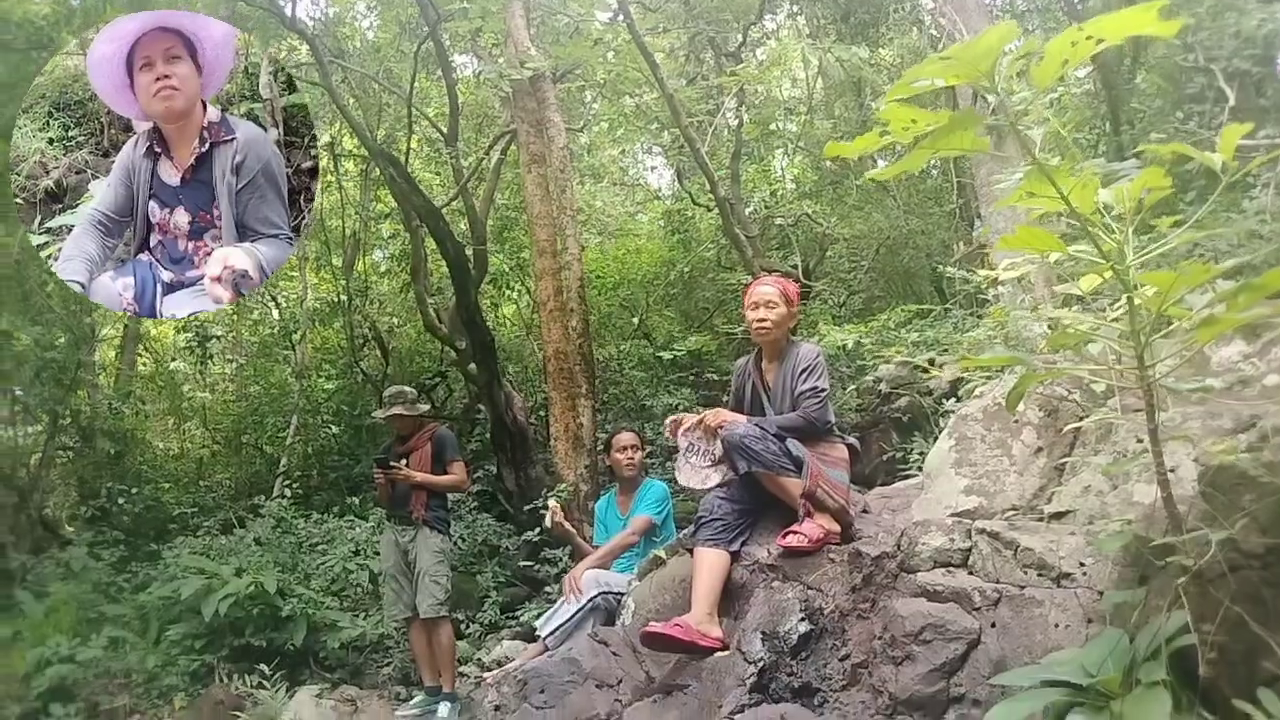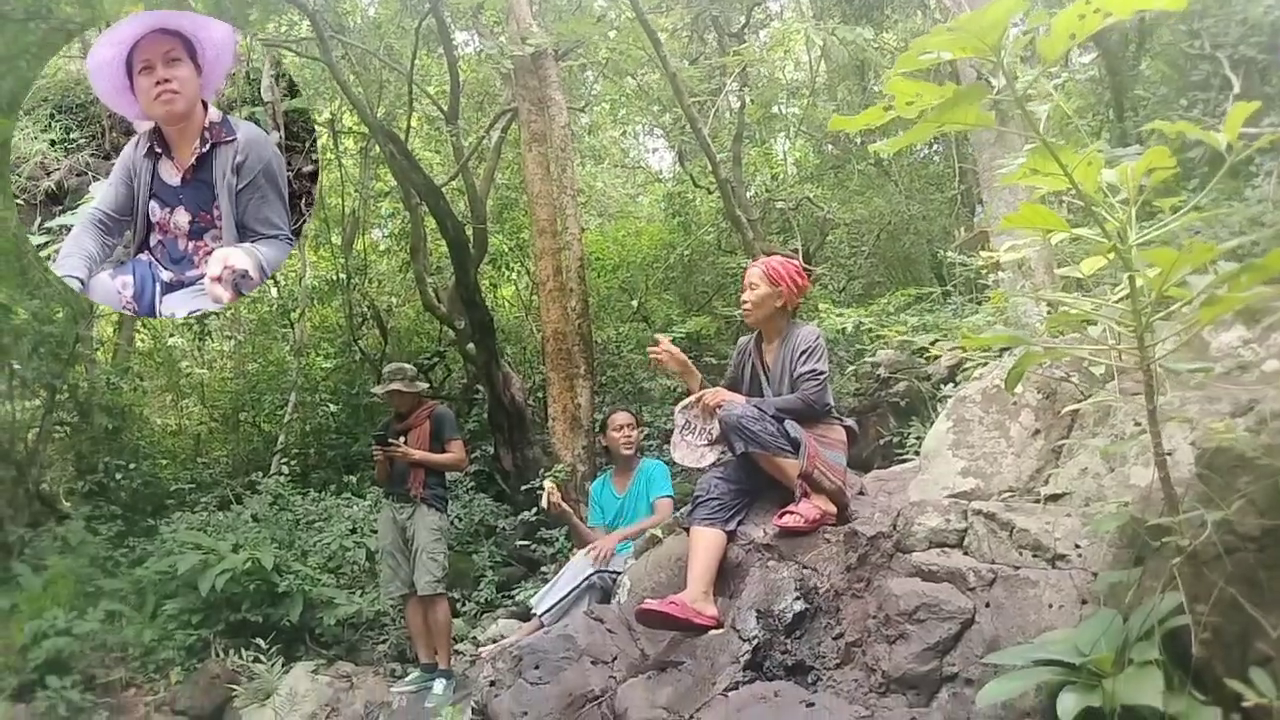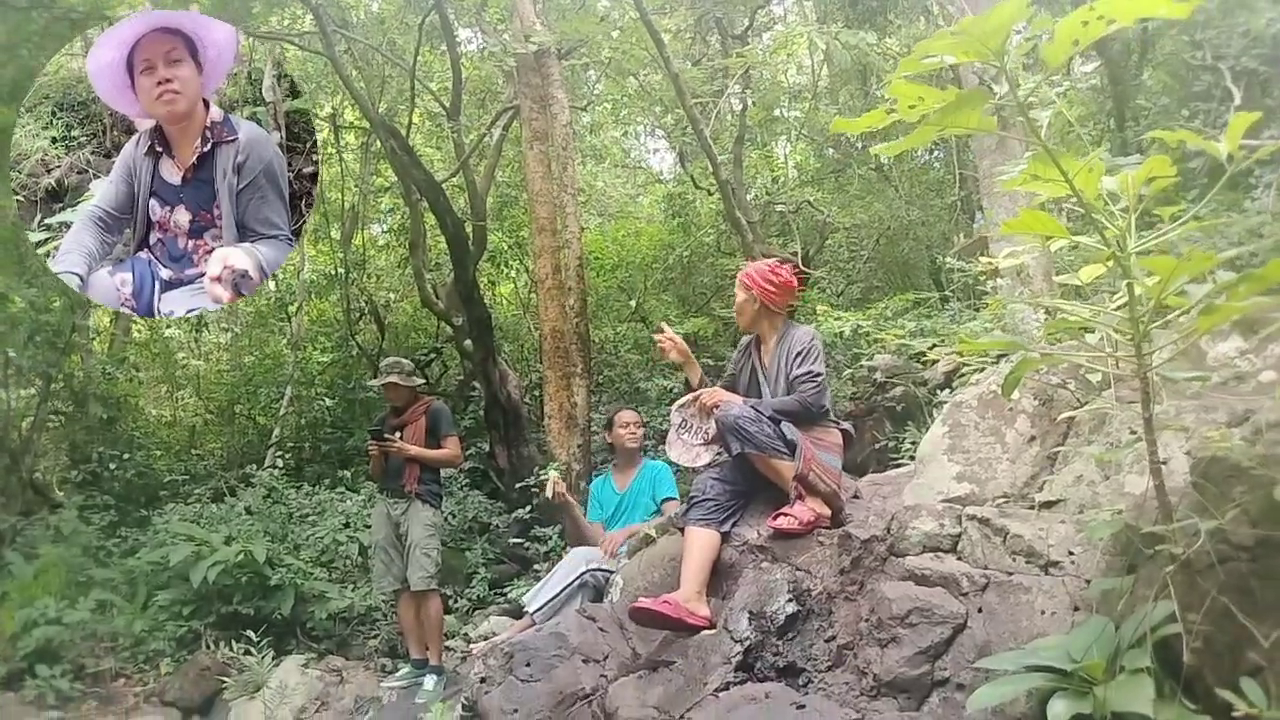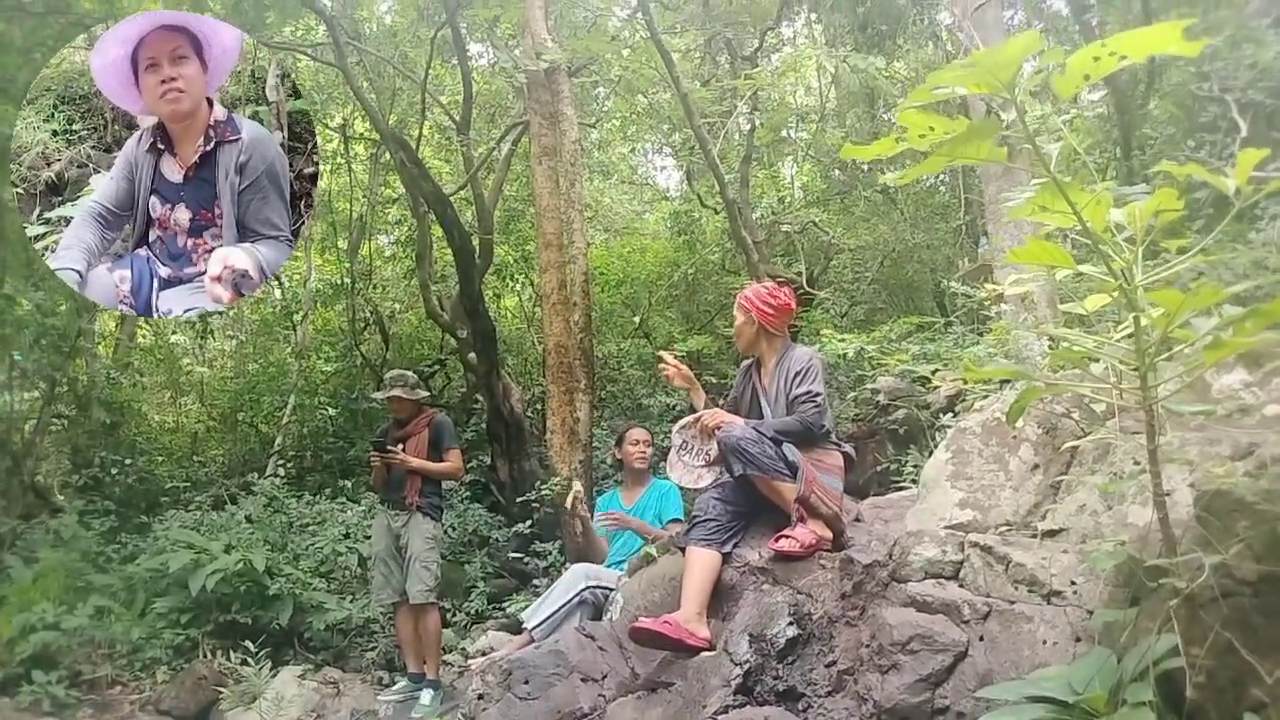
dt=0.4s
person 1, frame 1
left shoulder: (807, 356)
right shoulder: (745, 368)
left elbow: (813, 419)
right elbow: (732, 422)
left wrist: (744, 422)
right wrist: (700, 421)
left hip: (817, 464)
right hip: (770, 473)
left knee: (740, 436)
right knee: (716, 506)
left ankle: (820, 517)
right ankle: (703, 621)
person 1, frame 2
left shoulder: (807, 338)
right shoulder: (746, 348)
left elbow: (812, 401)
right elbow: (722, 402)
left wrist: (743, 402)
right wrist: (686, 371)
left hip: (814, 445)
right hip: (767, 454)
left knee: (737, 417)
right knee: (713, 487)
left ankle: (817, 498)
right ankle: (698, 600)
person 1, frame 3
left shoulder: (803, 339)
right shoulder: (746, 349)
left elbow: (809, 402)
right elbow: (718, 400)
left wrist: (740, 402)
right wrist: (687, 362)
left hip: (810, 447)
right hip: (763, 456)
left knee: (734, 417)
right knee: (709, 486)
left ankle: (811, 500)
right ankle: (691, 599)
person 1, frame 4
left shoulder: (803, 360)
right shoulder: (748, 372)
left elbow: (810, 423)
right elbow: (722, 423)
left wrist: (742, 424)
right wrist: (693, 388)
left hip: (812, 468)
right hip: (765, 478)
left knee: (736, 438)
right knee: (711, 506)
left ankle: (813, 522)
right ankle: (691, 619)
person 2, frame 1
left shoulder: (440, 437)
right shoulder: (388, 449)
left elbow: (461, 481)
left wrist: (415, 477)
right wrist: (382, 485)
left hip: (428, 529)
right hip: (394, 531)
left knee: (435, 611)
right knee: (410, 614)
right ankle: (430, 690)
person 2, frame 2
left shoulder: (439, 415)
right shoulder: (387, 426)
left elbow: (460, 460)
left wrist: (414, 455)
right wrist: (381, 462)
left hip: (425, 507)
right hip: (392, 509)
left knee: (431, 589)
right knee: (407, 591)
left ankle: (444, 672)
right ankle: (425, 667)
person 2, frame 3
left shoulder: (435, 411)
right shoulder: (383, 421)
left elbow: (455, 456)
left wrist: (409, 450)
right wrist: (376, 457)
left hip: (420, 503)
right hip: (386, 504)
left knee: (424, 584)
right knee: (400, 586)
left ankle: (436, 668)
right ankle: (417, 663)
person 2, frame 4
left shoulder: (438, 423)
right shoulder: (385, 432)
left elbow: (456, 469)
left wrist: (411, 462)
right wrist: (378, 468)
left hip: (421, 515)
right hip: (386, 515)
left knee: (423, 597)
right knee: (398, 599)
left ankle: (433, 683)
right ankle: (414, 677)
person 3, frame 1
left shoulder: (247, 145)
right shoulder: (137, 152)
left elbow: (277, 242)
right elbow: (99, 226)
left wrist: (247, 260)
right wrist: (65, 287)
left hip: (212, 291)
right hip: (148, 280)
person 3, frame 2
left shoulder: (248, 145)
right shoulder: (138, 152)
left elbow: (277, 242)
right elbow: (99, 224)
left wrist: (247, 262)
right wrist: (65, 281)
left hip: (212, 290)
right hip: (148, 280)
person 3, frame 3
left shoulder: (249, 144)
right shoulder: (139, 150)
left elbow: (277, 243)
right elbow: (98, 222)
left wrist: (247, 262)
right wrist: (63, 278)
left hip: (211, 289)
right hip: (146, 277)
person 3, frame 4
left shoulder: (252, 145)
right shoulder: (140, 147)
left elbow: (277, 243)
right elbow: (98, 218)
left wrist: (248, 260)
right wrist: (62, 275)
left hip: (211, 287)
right hip: (145, 275)
person 4, frame 1
left shoulder: (655, 490)
right shoulder: (603, 505)
left elbow: (632, 536)
right elbow: (605, 563)
left wrist: (585, 565)
right wrist: (572, 538)
right hip: (616, 587)
left knee: (592, 580)
right knee: (591, 601)
left ankle: (531, 656)
person 4, frame 2
left shoulder: (654, 470)
right shoulder: (598, 488)
left elbow: (663, 518)
right elbow: (598, 544)
left wrist: (618, 536)
right wrist: (570, 519)
right hip: (612, 568)
left knee: (587, 561)
right knee: (587, 581)
left ankle: (527, 633)
person 4, frame 3
left shoulder: (658, 471)
right shoulder: (599, 486)
right elbow: (596, 541)
left wrist: (628, 531)
right wrist: (571, 510)
right hip: (607, 566)
left knee: (582, 557)
right knee: (581, 583)
left ankle: (518, 630)
person 4, frame 4
left shoulder: (666, 490)
right shoulder: (606, 500)
right elbow: (601, 558)
left wrist: (633, 524)
right wrist: (585, 522)
right hip: (607, 583)
left knee: (582, 573)
right knee: (582, 599)
left ankle: (517, 646)
